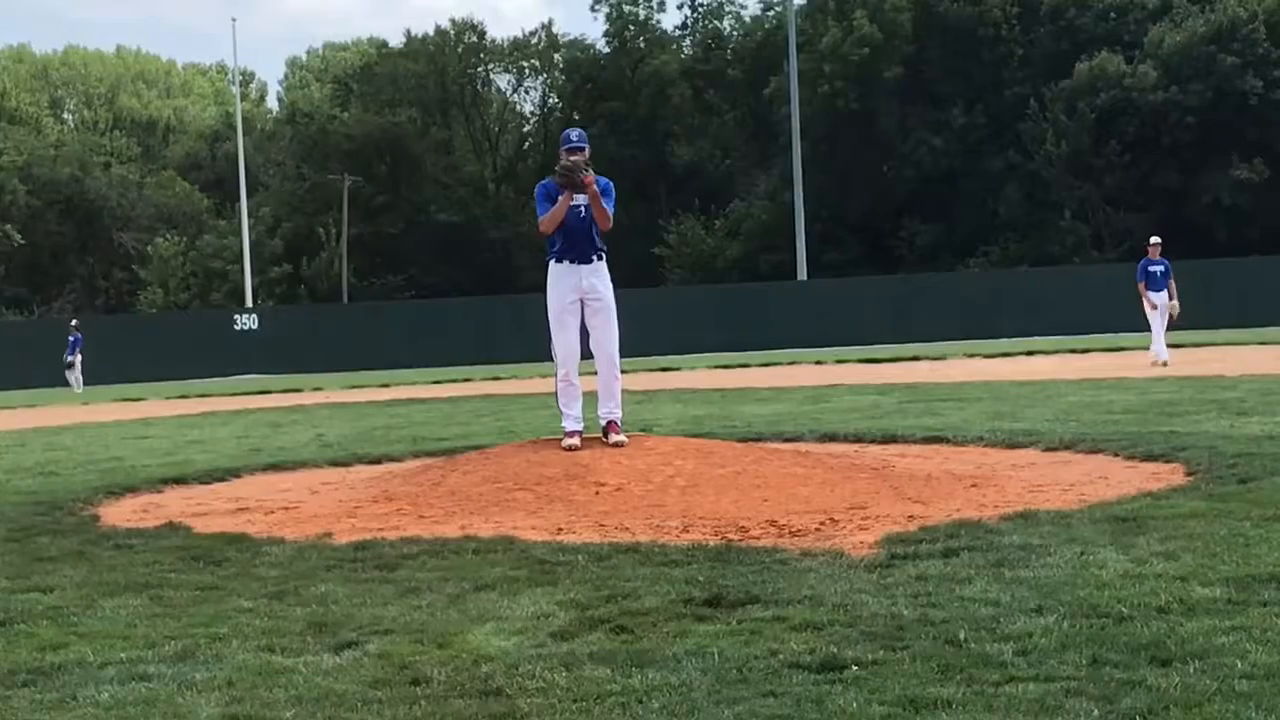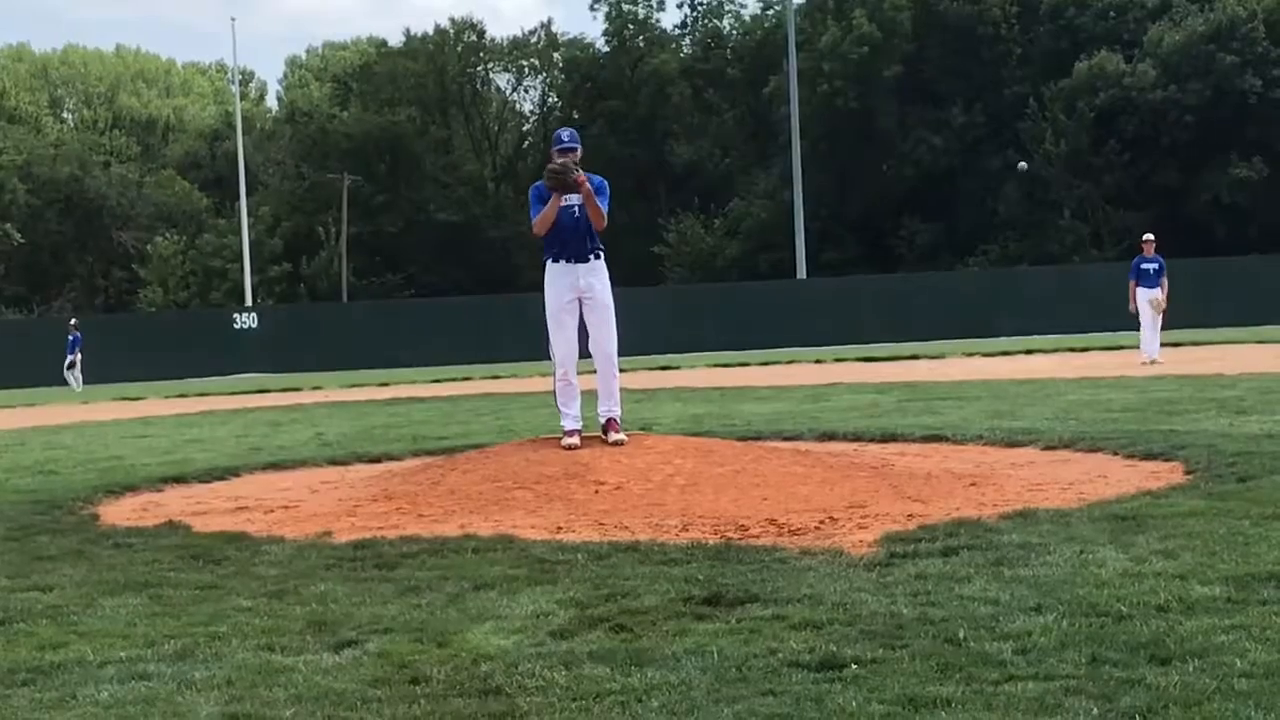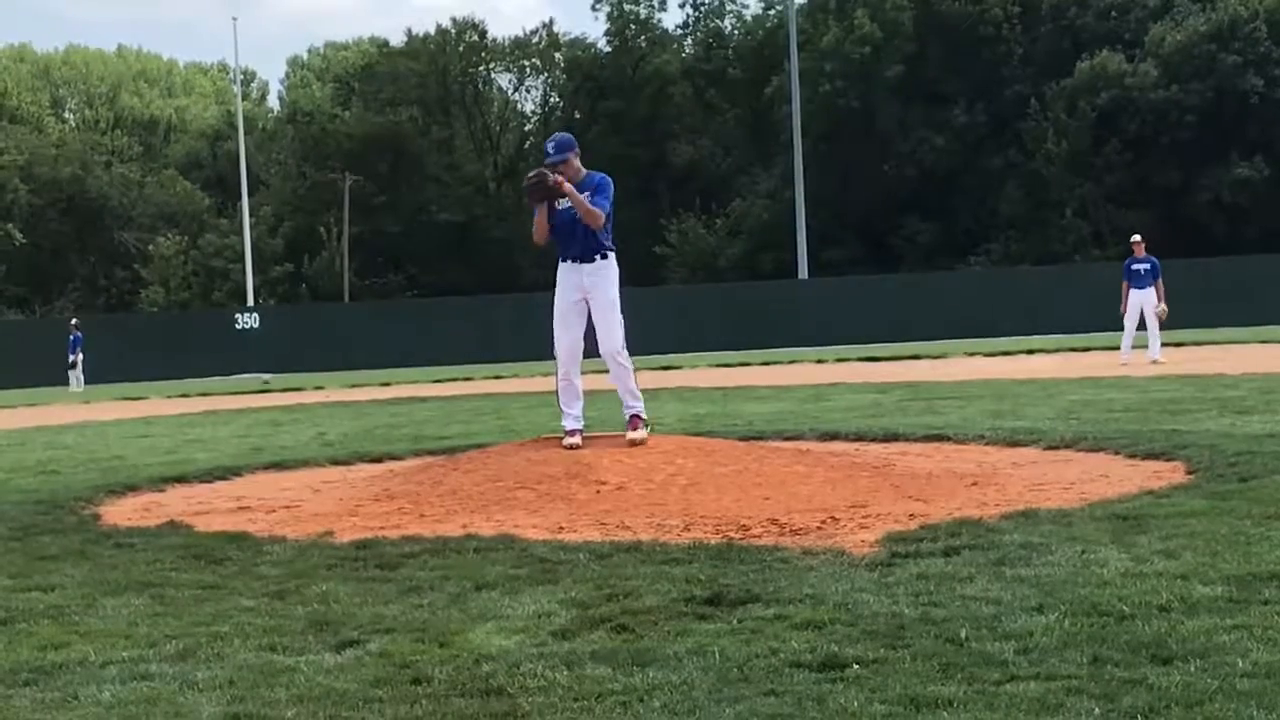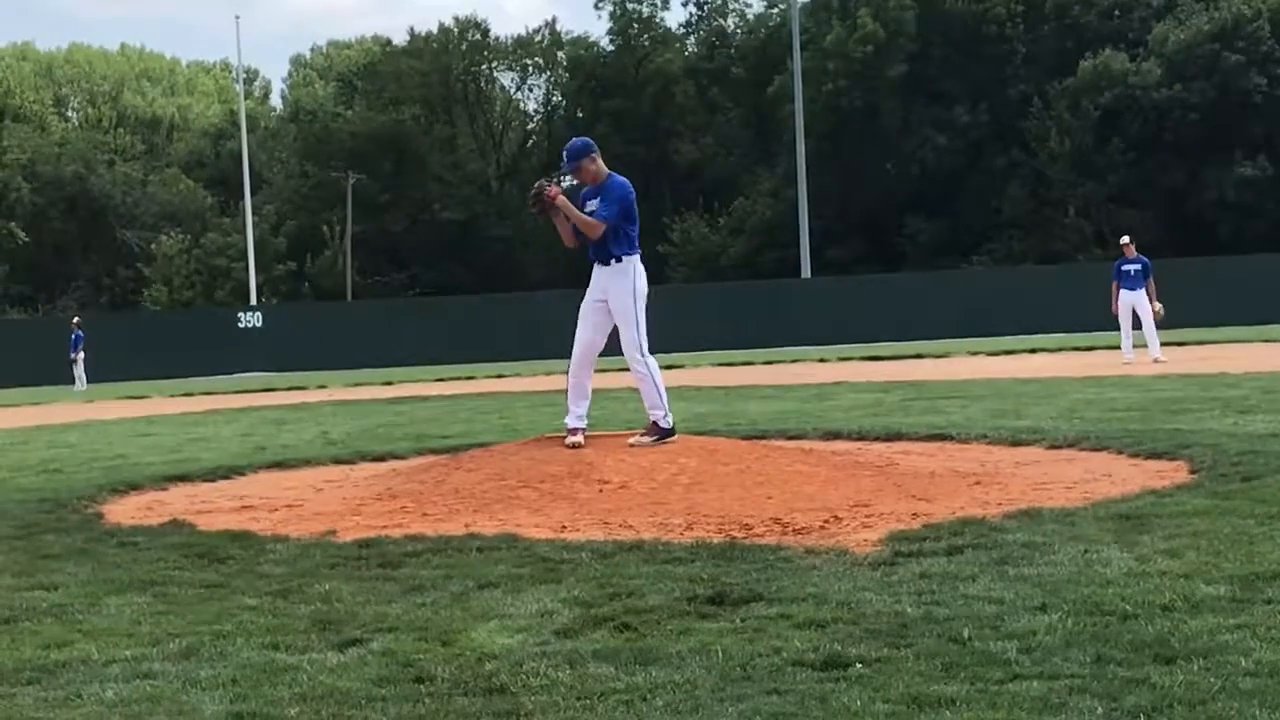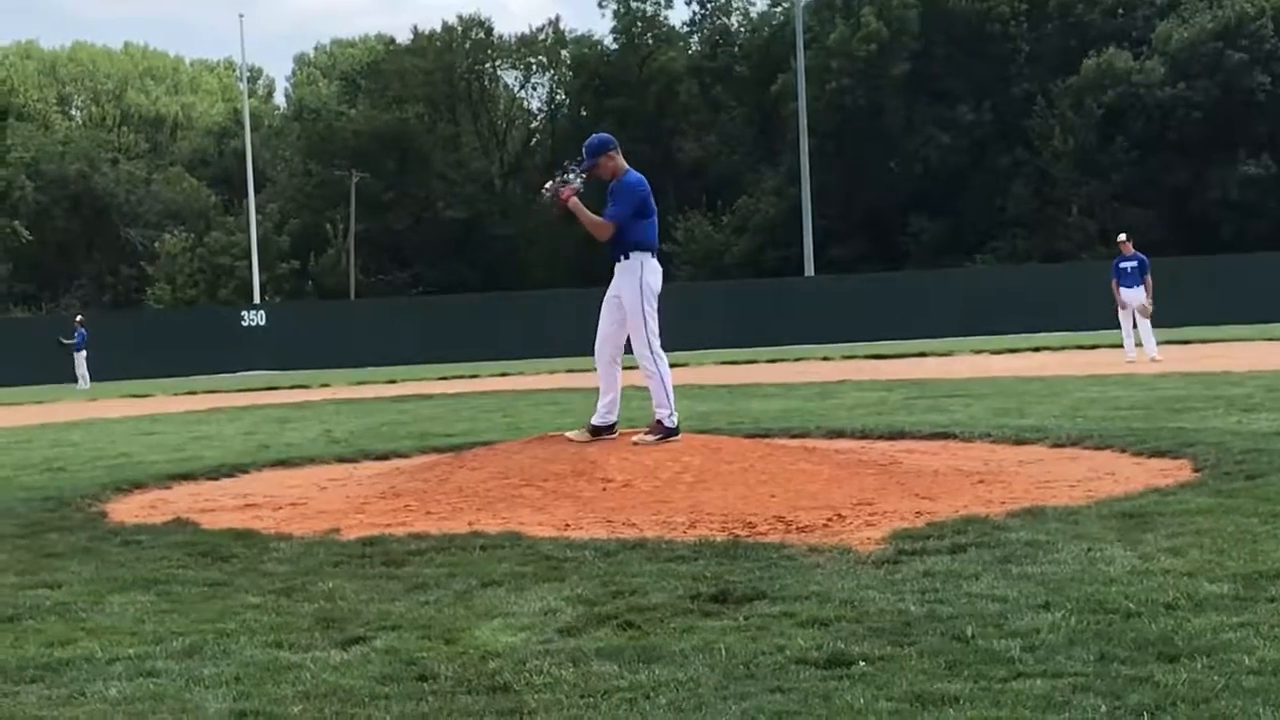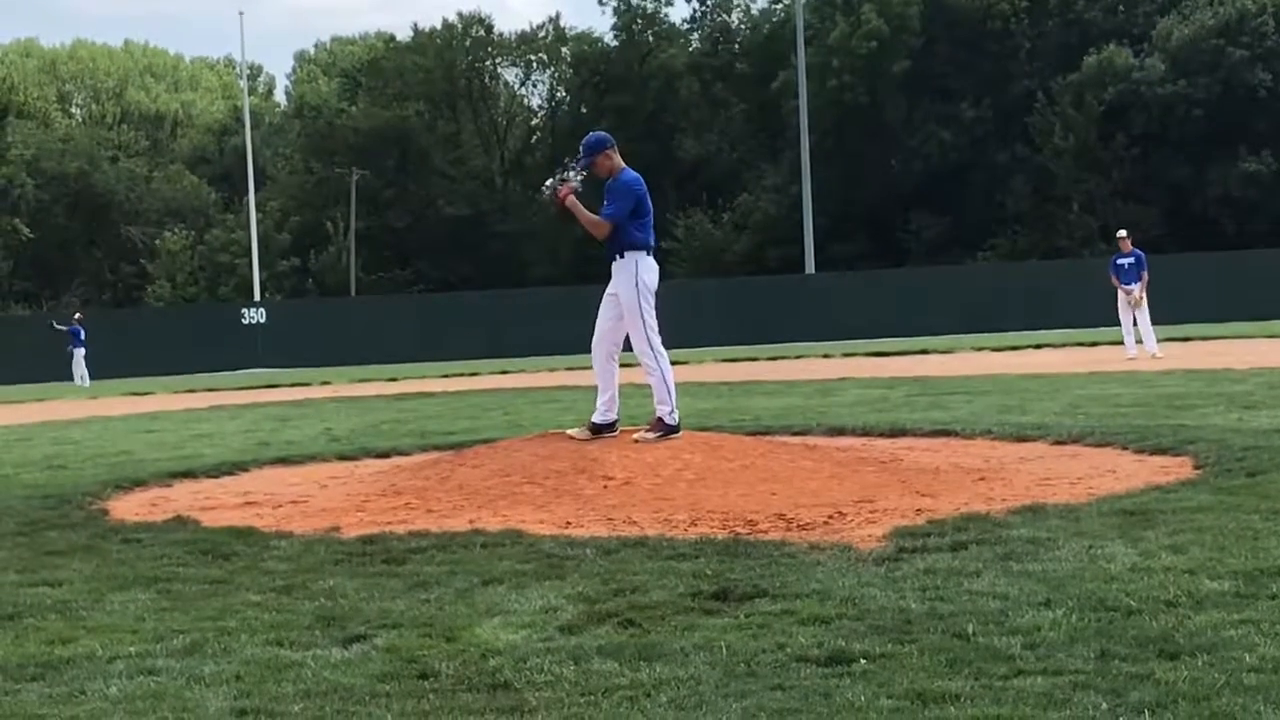
dt=0.3s
person 1, frame 1
left shoulder: (603, 185)
right shoulder: (547, 188)
left elbow: (606, 224)
right elbow: (545, 227)
left wrist: (593, 193)
right wrist: (567, 194)
left hip: (596, 271)
right hip: (561, 273)
left knee: (607, 350)
right knee: (565, 355)
left ankle: (611, 421)
right ankle: (572, 425)
person 1, frame 2
left shoulder: (597, 183)
right shoulder: (540, 189)
left elbow: (601, 223)
right elbow: (538, 229)
left wrist: (586, 192)
right wrist: (557, 195)
left hip: (593, 269)
right hip: (558, 273)
left knee: (606, 348)
right knee: (563, 354)
left ankle: (610, 419)
right ankle: (571, 425)
person 1, frame 3
left shoulder: (600, 182)
left elbow: (596, 220)
right elbow: (540, 238)
left wrist: (570, 192)
right wrist: (541, 203)
left hip: (601, 269)
right hip: (568, 272)
left knee: (612, 346)
right knee: (565, 353)
left ankle: (636, 413)
right ankle: (572, 424)
person 1, frame 4
left shoulder: (619, 187)
right shoulder: (586, 195)
left elbow: (595, 230)
right elbow: (572, 241)
left wrist: (564, 203)
right wrist: (554, 209)
left hip: (624, 272)
right hip: (599, 275)
left knee: (635, 351)
right knee: (581, 352)
left ankle: (663, 422)
right ankle: (576, 423)
person 1, frame 5
left shoulder: (632, 184)
right shoulder: (618, 186)
left elbow: (604, 232)
right elbow: (604, 230)
left wrist: (574, 204)
right wrist: (575, 205)
left hip: (638, 268)
right hip: (623, 271)
left knee: (646, 347)
right knee: (606, 349)
left ankle: (667, 421)
right ankle: (605, 421)
person 1, frame 6
left shoulder: (627, 182)
right shoulder: (617, 183)
left elbow: (602, 230)
right elbow: (604, 227)
left wrist: (571, 202)
right wrist: (572, 202)
left hip: (634, 267)
right hip: (622, 270)
left knee: (647, 345)
right knee: (603, 346)
left ankle: (668, 419)
right ankle: (605, 419)
